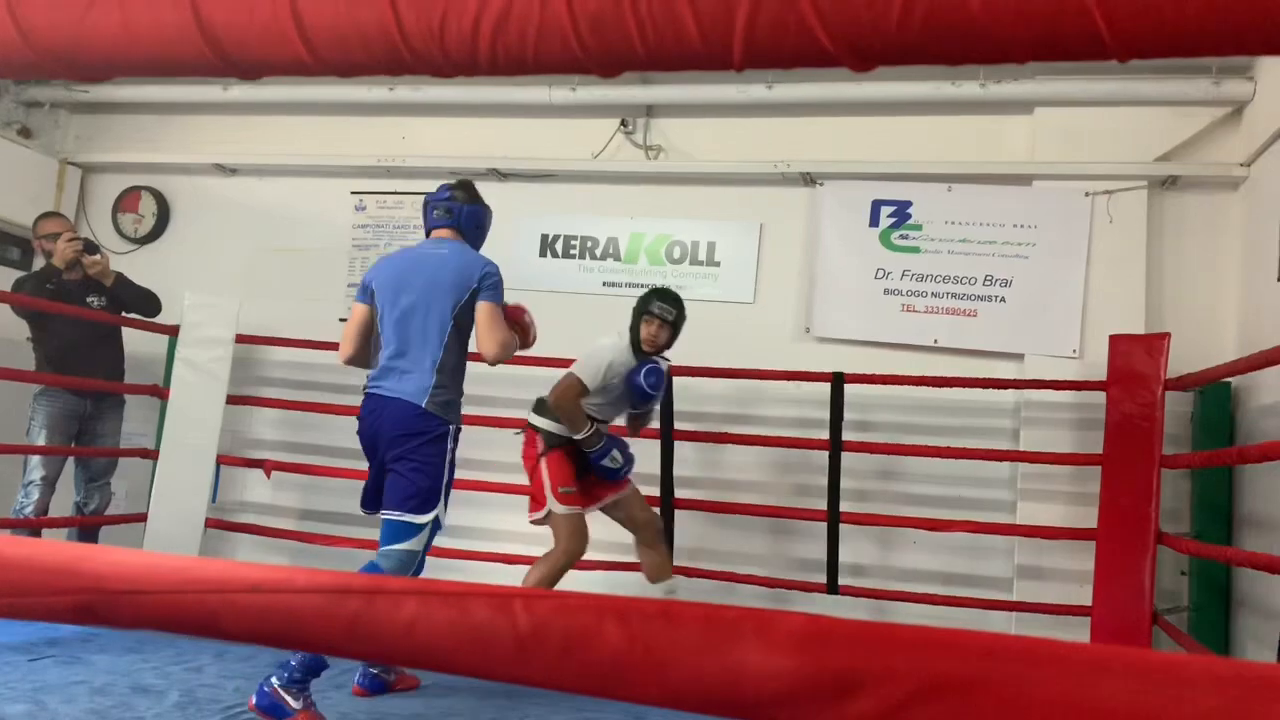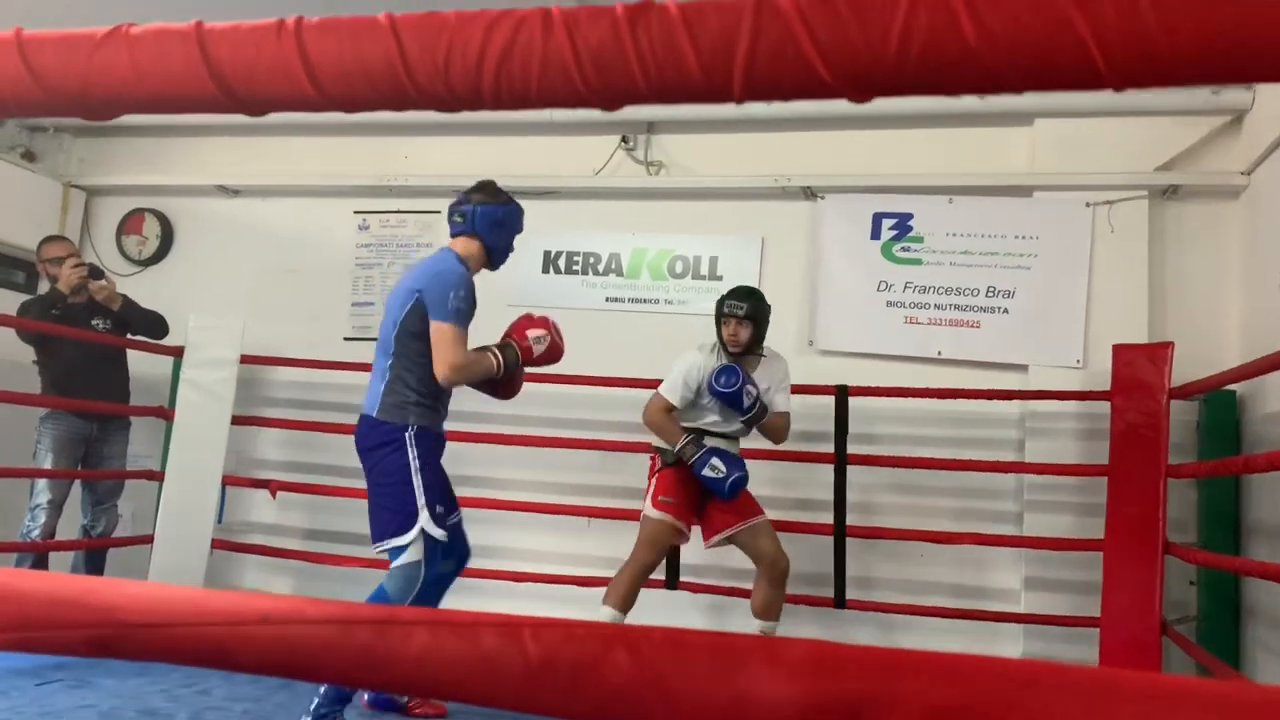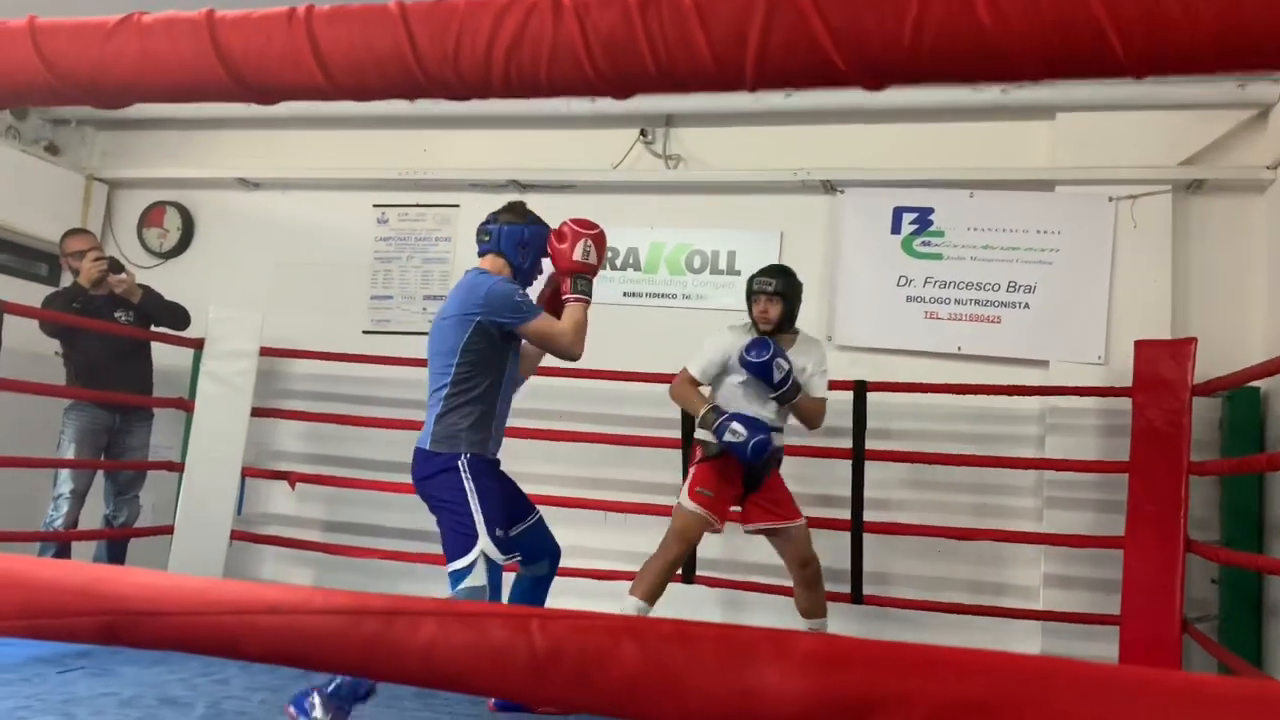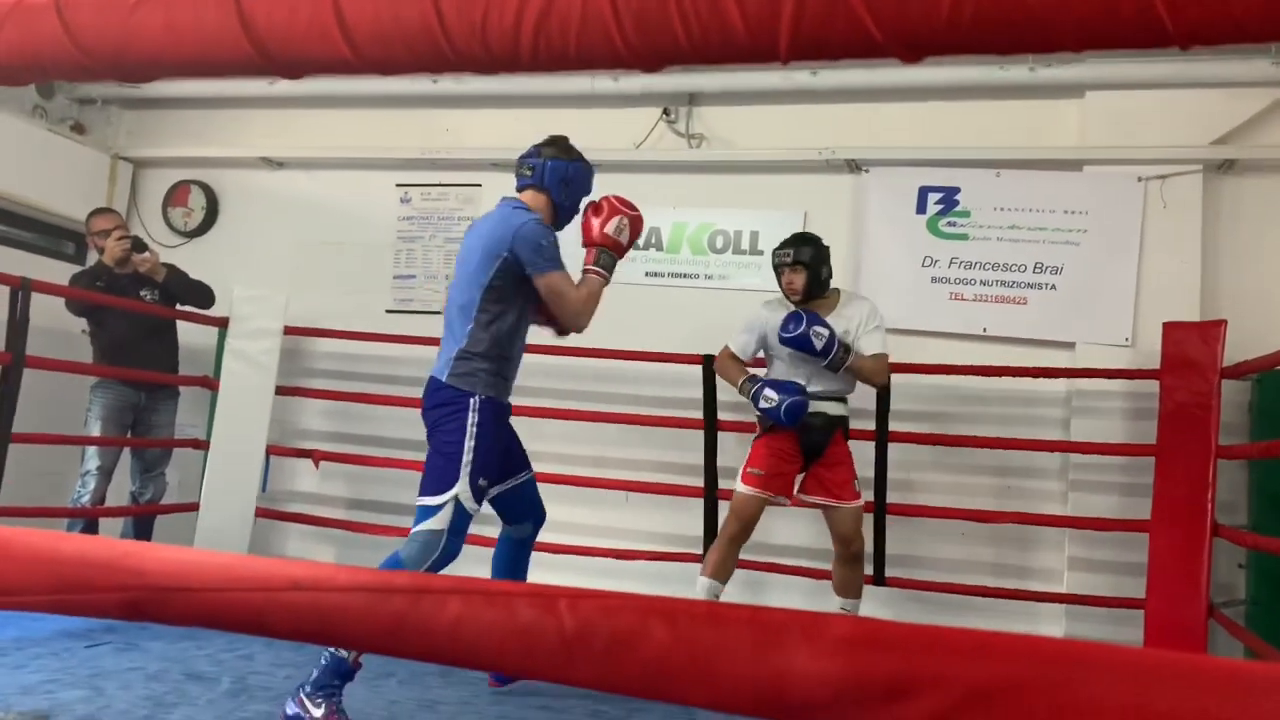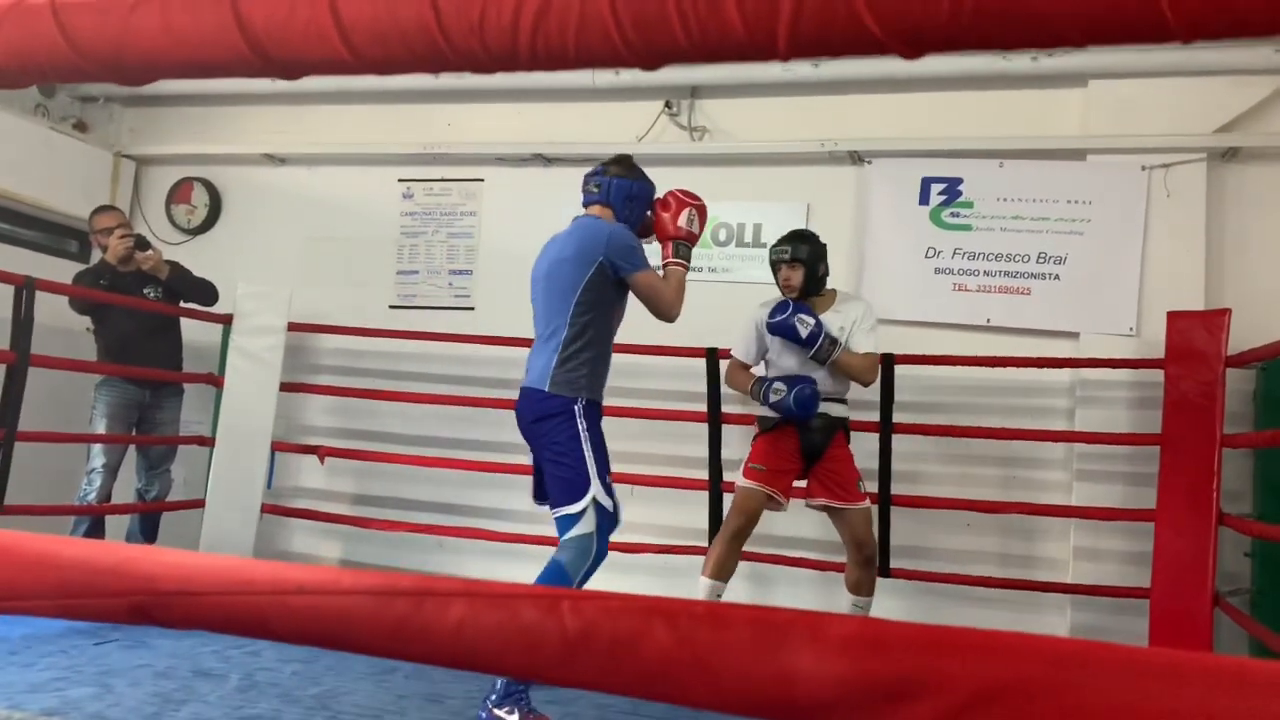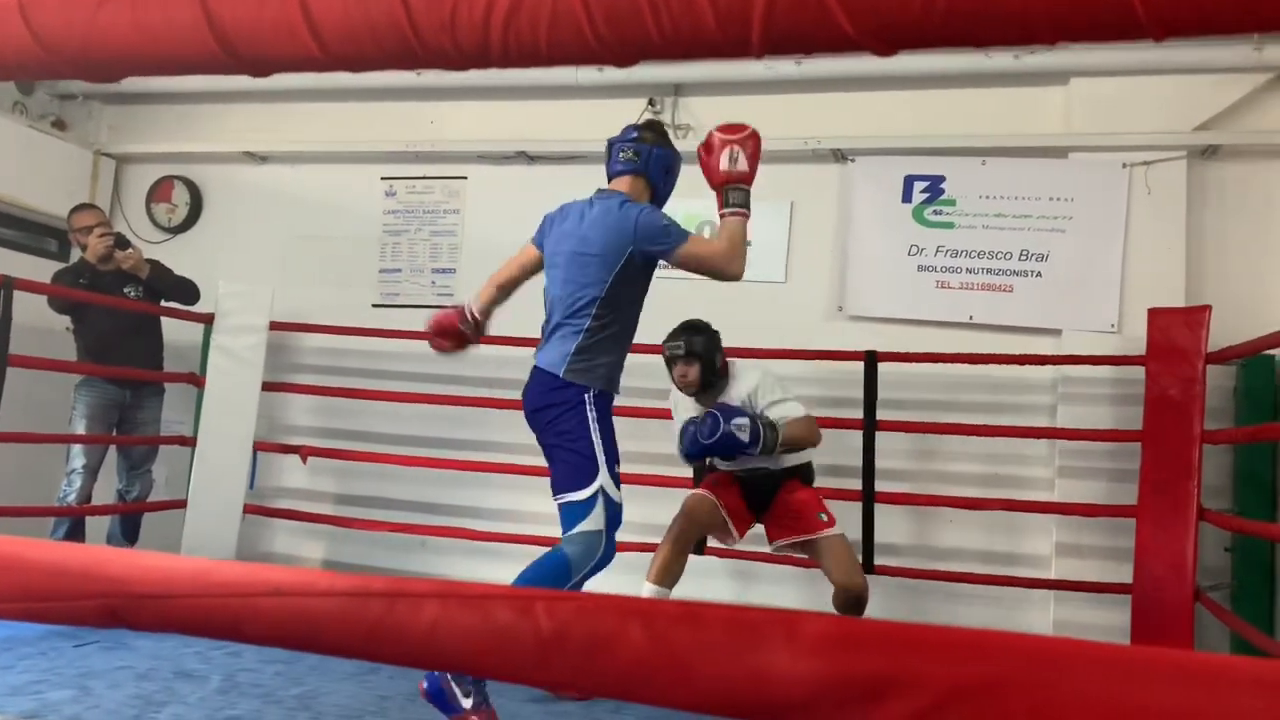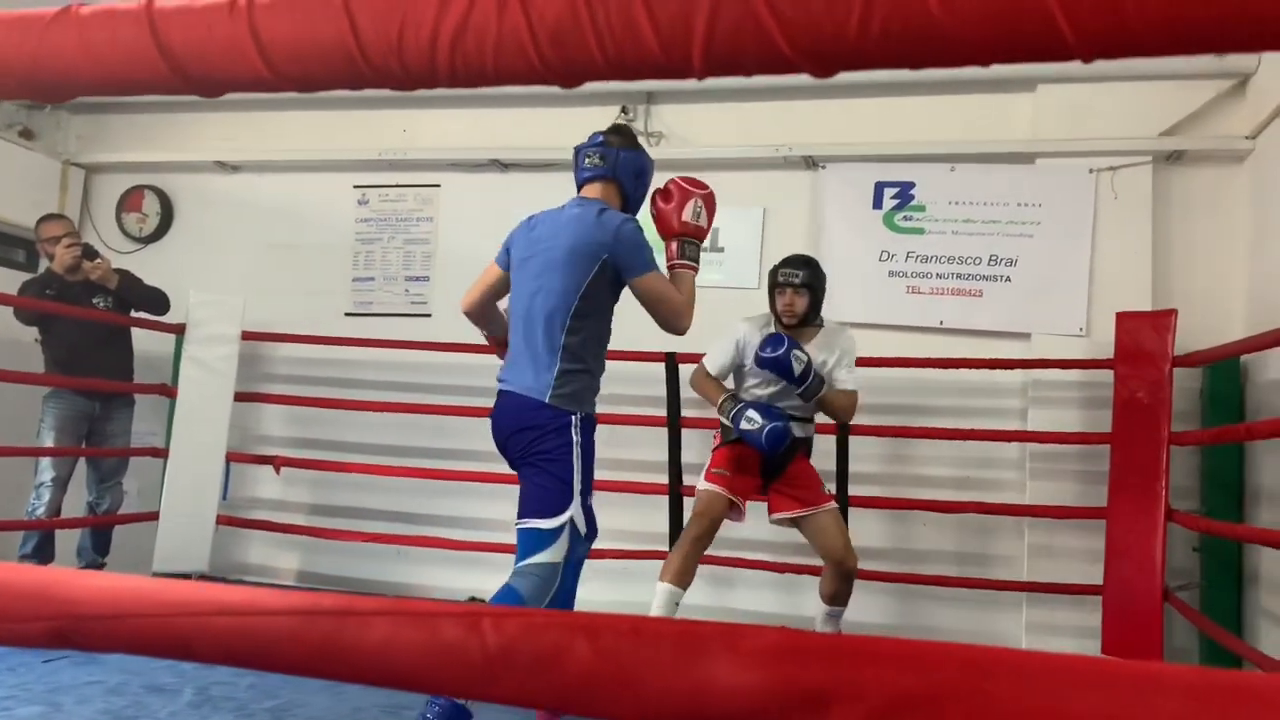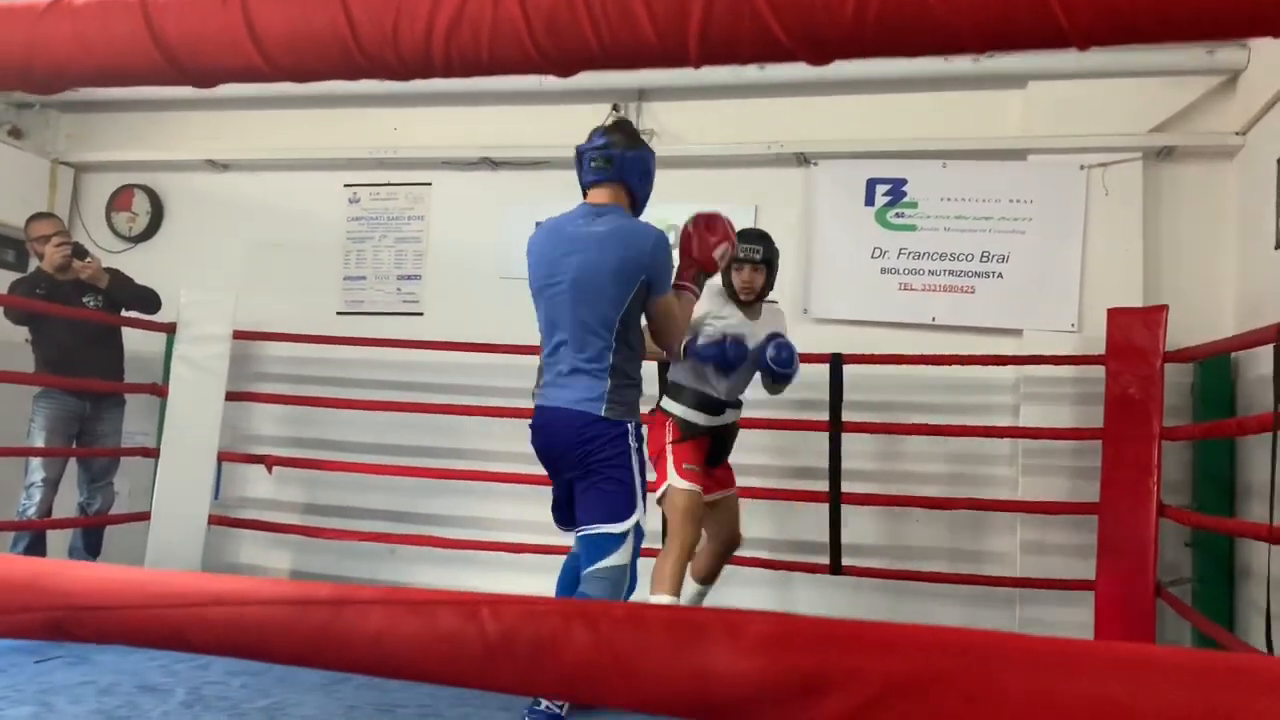
dt=0.5s
person 1, frame 1
left shoulder: (382, 267)
right shoulder: (482, 270)
left elbow: (349, 352)
right elbow: (492, 351)
right wrist: (514, 333)
left hip: (377, 410)
right hip: (426, 419)
left knee: (407, 539)
right knee: (397, 558)
left ankle: (377, 665)
person 1, frame 2
left shoulder: (434, 270)
right shoulder: (452, 277)
right elbow: (450, 370)
left wrist: (487, 363)
right wrist: (509, 356)
left hip: (404, 433)
right hip: (398, 434)
left knee: (451, 554)
right knee: (414, 574)
person 1, frame 3
left shoulder: (483, 293)
right shoulder: (491, 291)
left elbow: (518, 370)
right elbow: (570, 347)
left wrist: (553, 300)
right wrist: (579, 281)
left hip: (472, 461)
right hip: (453, 461)
left knee: (542, 555)
right knee: (475, 599)
person 1, frame 4
left shoulder: (492, 223)
right shoulder: (527, 229)
right elbow: (571, 318)
left wrist: (556, 281)
right wrist: (605, 256)
left hip: (468, 395)
right hip: (467, 401)
left knee: (525, 518)
right knee: (432, 544)
person 1, frame 5
left shoulder: (559, 244)
right shoulder: (610, 236)
right elbow: (667, 308)
left wrist: (651, 243)
right wrist: (678, 248)
left hip: (543, 399)
right hip: (564, 405)
left knee: (598, 518)
right knee: (584, 544)
person 1, frame 6
left shoulder: (566, 216)
right shoulder: (642, 221)
left elbow: (505, 276)
right elbow: (728, 265)
left wrist: (473, 316)
right wrist: (735, 194)
left hip: (548, 388)
right hip: (577, 396)
left knee: (589, 529)
right knee: (589, 543)
right ankle: (465, 666)
person 1, frame 7
left shoulder: (532, 227)
right shoulder: (617, 229)
left elbow: (474, 304)
right elbow: (677, 319)
right wrist: (686, 247)
left hip: (512, 406)
right hip: (555, 415)
left knee: (573, 536)
right knee: (539, 574)
person 1, frame 8
left shoulder: (543, 239)
right shoulder: (645, 241)
right elbow: (670, 336)
right wrist: (696, 277)
left hip: (549, 419)
right hip: (603, 424)
left knee: (589, 545)
right knee: (611, 573)
person 2, frame 1
left shoulder: (651, 366)
right shoulder: (612, 351)
left elbow: (635, 427)
right elbow: (560, 394)
left wrist: (643, 405)
right wrist: (595, 440)
left hip: (582, 447)
right hip: (550, 440)
left knee: (650, 527)
right knee: (572, 545)
person 2, frame 2
left shoulder: (775, 366)
right shoulder: (699, 359)
left elbow: (780, 433)
right elbow: (653, 413)
left wrist: (751, 406)
right wrist: (696, 454)
left hip: (723, 469)
right hip: (678, 461)
left knee: (775, 563)
right knee: (647, 555)
person 2, frame 3
left shoulder: (811, 351)
right shoulder: (731, 340)
left elbow: (815, 418)
right elbow: (681, 385)
left wrist: (785, 385)
right wrist: (719, 421)
left hip: (763, 463)
right hip: (717, 455)
left knee: (807, 564)
right knee: (677, 545)
person 2, frame 4
left shoulder: (861, 310)
right shoulder: (771, 313)
left elbow: (878, 374)
right elbow: (725, 362)
left wrist: (834, 349)
right wrist: (756, 386)
left hip: (830, 430)
right hip: (780, 427)
left knee: (850, 542)
right knee: (737, 523)
person 2, frame 5
left shoulder: (855, 310)
right shoulder: (768, 315)
left elbow: (868, 374)
right elbow: (734, 373)
left wrist: (819, 341)
right wrist: (764, 390)
left hip: (830, 432)
right hip: (779, 427)
left knee: (863, 546)
right knee: (739, 520)
person 2, frame 6
left shoulder: (752, 382)
right shoulder: (682, 398)
left elbow: (811, 435)
right elbow: (686, 443)
left wrist: (759, 433)
right wrist: (695, 445)
left hip: (787, 480)
right hip: (733, 479)
left knee: (853, 585)
right knee: (685, 524)
person 2, frame 7
left shoulder: (838, 341)
right shoulder: (751, 331)
left elbow: (846, 410)
right elbow: (700, 377)
left wrist: (806, 378)
right wrist: (736, 409)
left hip: (791, 452)
right hip: (741, 442)
left knee: (843, 559)
right knee: (701, 524)
left ankle: (828, 633)
person 2, frame 8
left shoulder: (771, 318)
right shoulder: (705, 304)
left elbow: (774, 386)
left wrist: (779, 369)
right wrist: (694, 349)
left hip: (716, 434)
right hip: (678, 426)
left knee: (727, 538)
right knee: (684, 532)
left ankle: (689, 611)
person 3, frame 1
left shoulder: (108, 281)
right shoulder: (32, 284)
left elbow: (152, 307)
right elbow: (23, 308)
left wrist: (110, 278)
right wrist: (57, 265)
left hip: (106, 400)
right hip: (56, 397)
left knee: (95, 496)
right knee: (37, 488)
person 3, frame 2
left shoulder: (112, 303)
right shoulder: (37, 308)
left elbow: (159, 328)
right elbow: (27, 333)
left wrist: (118, 303)
right wrist: (61, 291)
left hip: (111, 423)
right hip: (62, 420)
left knee: (102, 519)
right knee: (43, 512)
person 3, frame 3
left shoulder: (137, 294)
right shoulder: (62, 301)
left elbow: (181, 320)
right elbow: (49, 327)
left wrist: (137, 296)
right wrist: (82, 285)
left hip: (135, 415)
right hip: (86, 411)
left knee: (124, 508)
right knee: (67, 501)
person 3, frame 4
left shoulder: (162, 272)
right shoulder: (88, 280)
left elbow: (206, 298)
right elbow: (75, 306)
left wrist: (160, 275)
right wrist: (106, 263)
left hip: (160, 393)
right hip: (112, 389)
left knee: (150, 485)
right knee: (93, 478)
person 3, frame 5
left shoulder: (166, 270)
right shoulder: (92, 278)
left elbow: (209, 295)
right elbow: (79, 304)
left wrist: (164, 272)
right wrist: (109, 262)
left hip: (165, 390)
right hip: (117, 387)
left knee: (156, 481)
right knee: (100, 474)
person 3, frame 6
left shoulder: (146, 268)
right shoulder: (71, 277)
left elbow: (190, 294)
right elbow: (58, 303)
left wrist: (144, 272)
right wrist: (89, 260)
left hip: (146, 390)
right hip: (97, 387)
left knee: (137, 482)
right knee: (80, 474)
left ankle: (120, 553)
person 3, frame 7
left shoulder: (116, 279)
right shoulder: (39, 287)
left elbow: (160, 304)
right elbow: (24, 315)
left wrist: (114, 282)
right wrist: (56, 271)
left hip: (116, 402)
right hip: (66, 398)
left knee: (107, 494)
right knee: (49, 488)
left ankle: (91, 567)
right ankle: (32, 568)
person 3, frame 8
left shoulder: (106, 277)
right shoulder: (29, 287)
left elbow: (151, 303)
left wrist: (104, 282)
right wrist: (46, 270)
left hip: (106, 402)
right hip: (56, 399)
left knee: (98, 494)
right knee: (39, 488)
left ankle: (83, 566)
